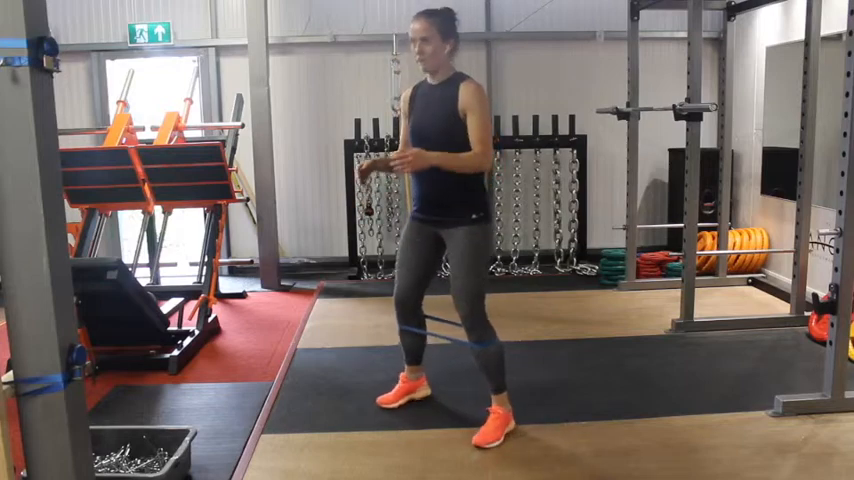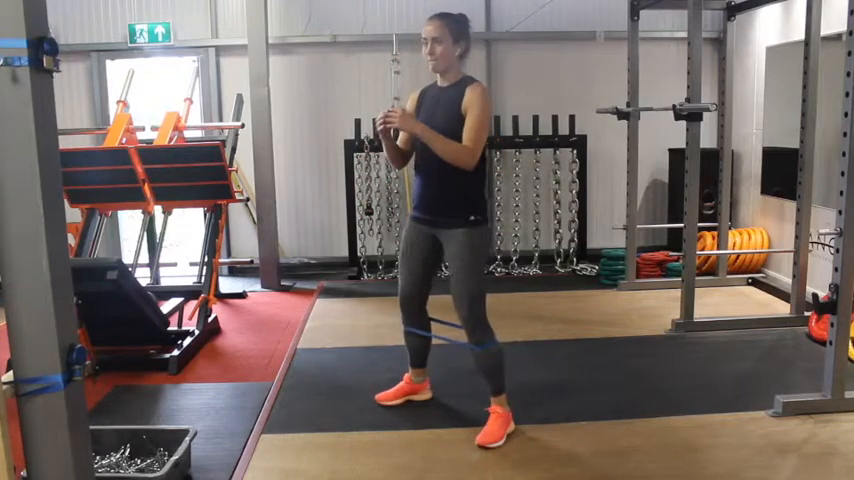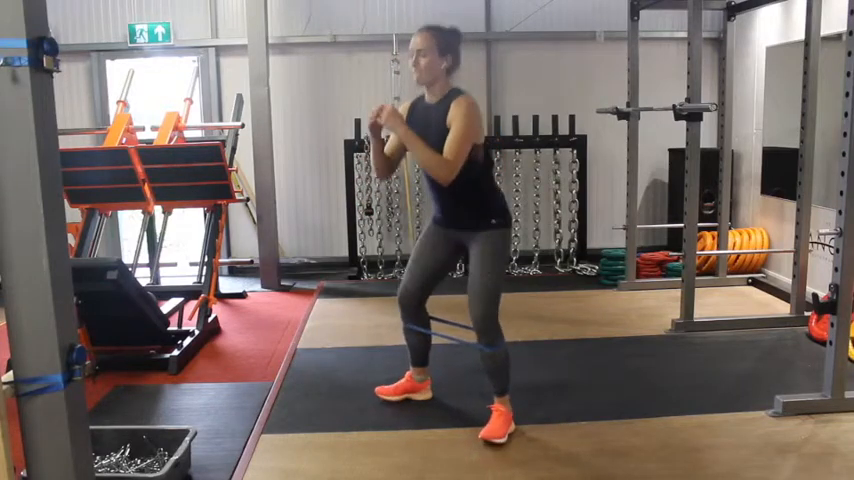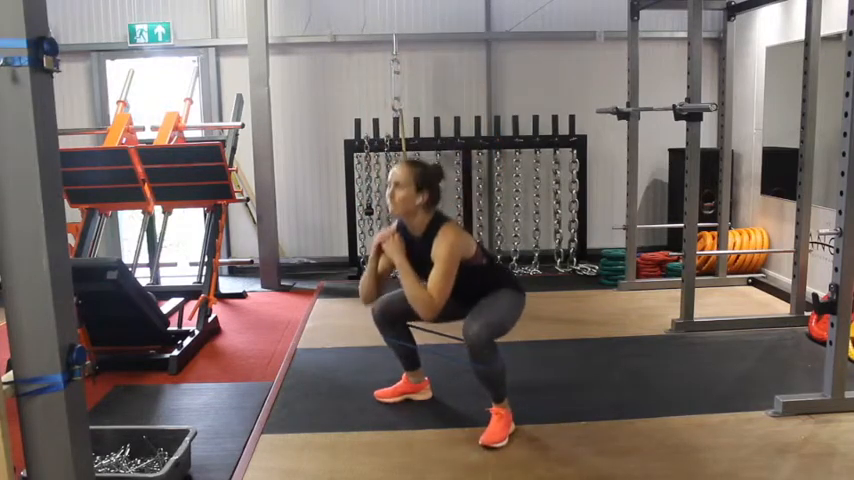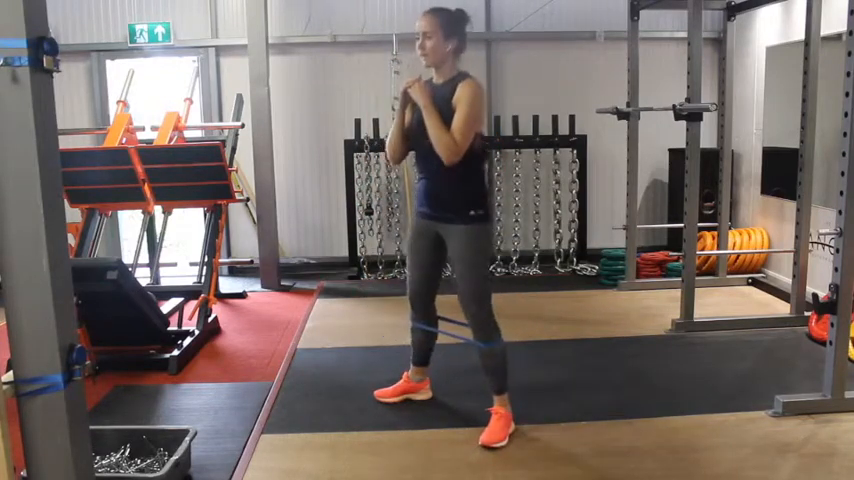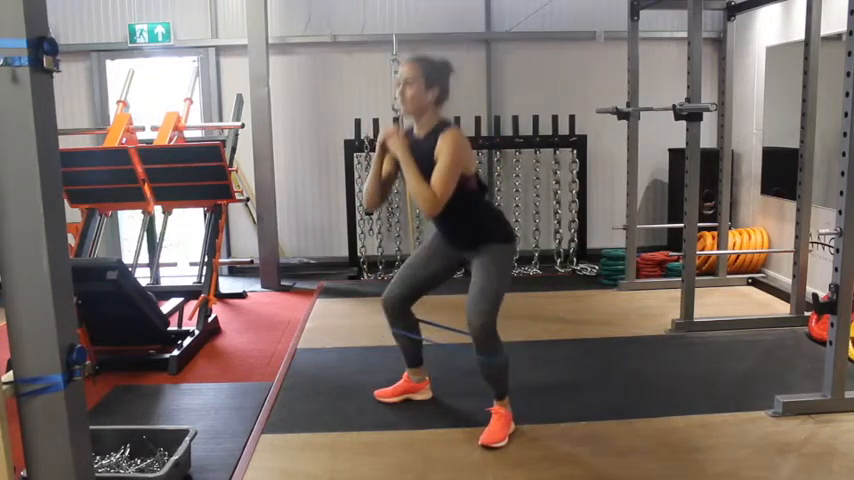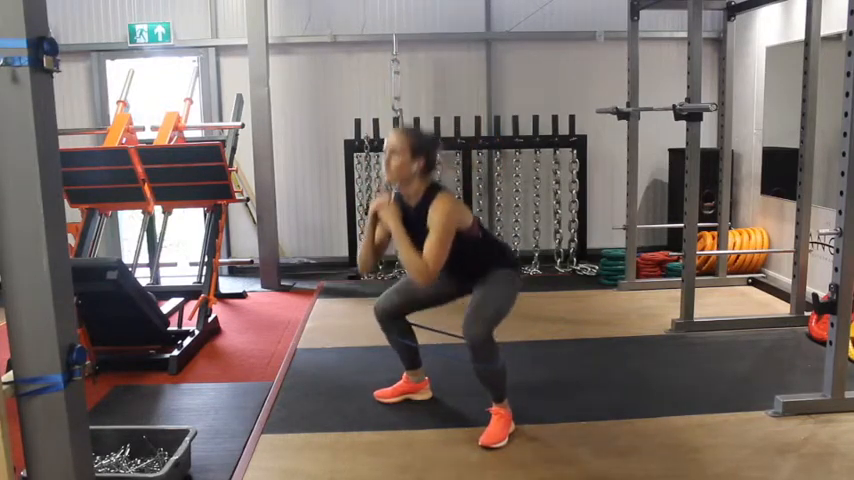
dt=0.7s
person 1, frame 1
left shoulder: (468, 91)
right shoulder: (411, 96)
left elbow: (483, 159)
left wrist: (431, 158)
right wrist: (378, 164)
left hip: (466, 219)
right hip: (423, 217)
left knee: (470, 312)
right knee: (404, 298)
left ankle: (501, 408)
right ankle: (414, 379)
person 1, frame 2
left shoulder: (474, 93)
right shoulder: (419, 97)
left elbow: (468, 158)
right elbow: (401, 161)
left wrist: (418, 128)
right wrist: (387, 135)
left hip: (463, 222)
right hip: (422, 218)
left knee: (471, 314)
right knee: (409, 299)
left ankle: (500, 409)
right ankle: (417, 380)
person 1, frame 3
left shoulder: (462, 107)
right shoulder: (411, 110)
left elbow: (445, 172)
right elbow: (382, 173)
left wrist: (403, 131)
right wrist: (378, 134)
left hip: (487, 225)
right hip: (446, 224)
left knee: (482, 316)
right knee: (409, 295)
left ankle: (502, 408)
right ankle: (418, 380)
person 1, frame 4
left shoulder: (447, 237)
right shoulder: (398, 232)
left elbow: (429, 310)
right elbow: (367, 297)
left wrist: (399, 258)
right wrist: (376, 255)
left hip: (501, 293)
right hip: (458, 296)
left knee: (476, 334)
right knee: (383, 312)
left ankle: (502, 411)
right ankle: (416, 380)
person 1, frame 5
left shoulder: (468, 89)
right shoulder: (423, 90)
left elbow: (451, 153)
right elbow: (394, 156)
left wrist: (426, 104)
right wrist: (404, 107)
left hip: (465, 217)
right hip: (426, 214)
left knee: (476, 311)
right knee: (419, 298)
left ankle: (502, 410)
right ankle: (417, 380)
person 1, frame 6
left shoulder: (450, 139)
right shoulder: (404, 140)
left elbow: (430, 206)
right elbow: (371, 202)
left wrist: (402, 154)
right wrist: (382, 154)
left hip: (490, 242)
right hip: (448, 240)
left knee: (479, 323)
right knee: (393, 300)
left ankle: (502, 410)
right ankle: (416, 380)
person 1, frame 7
left shoulder: (442, 204)
right shoulder: (395, 199)
left elbow: (424, 277)
right elbow: (366, 265)
left wrist: (394, 221)
right wrist: (373, 221)
left hip: (496, 270)
right hip: (456, 270)
left knee: (475, 332)
right knee: (386, 309)
left ankle: (502, 410)
right ankle: (415, 380)
